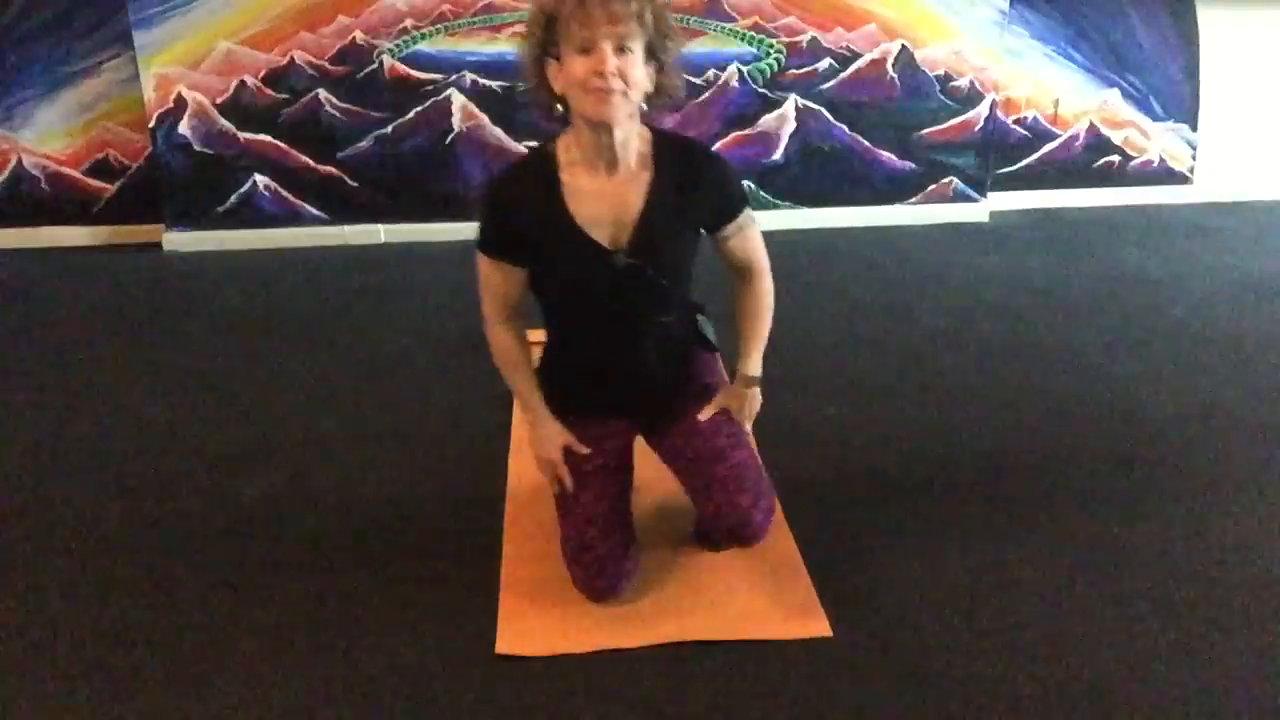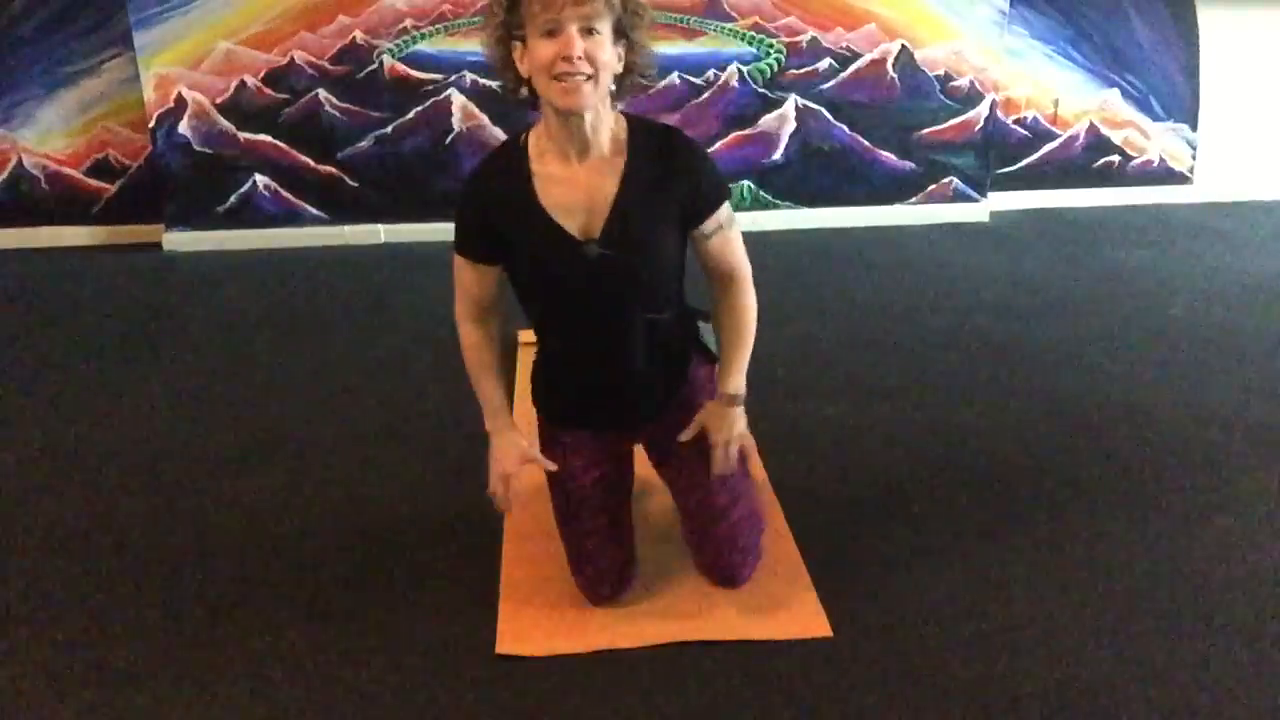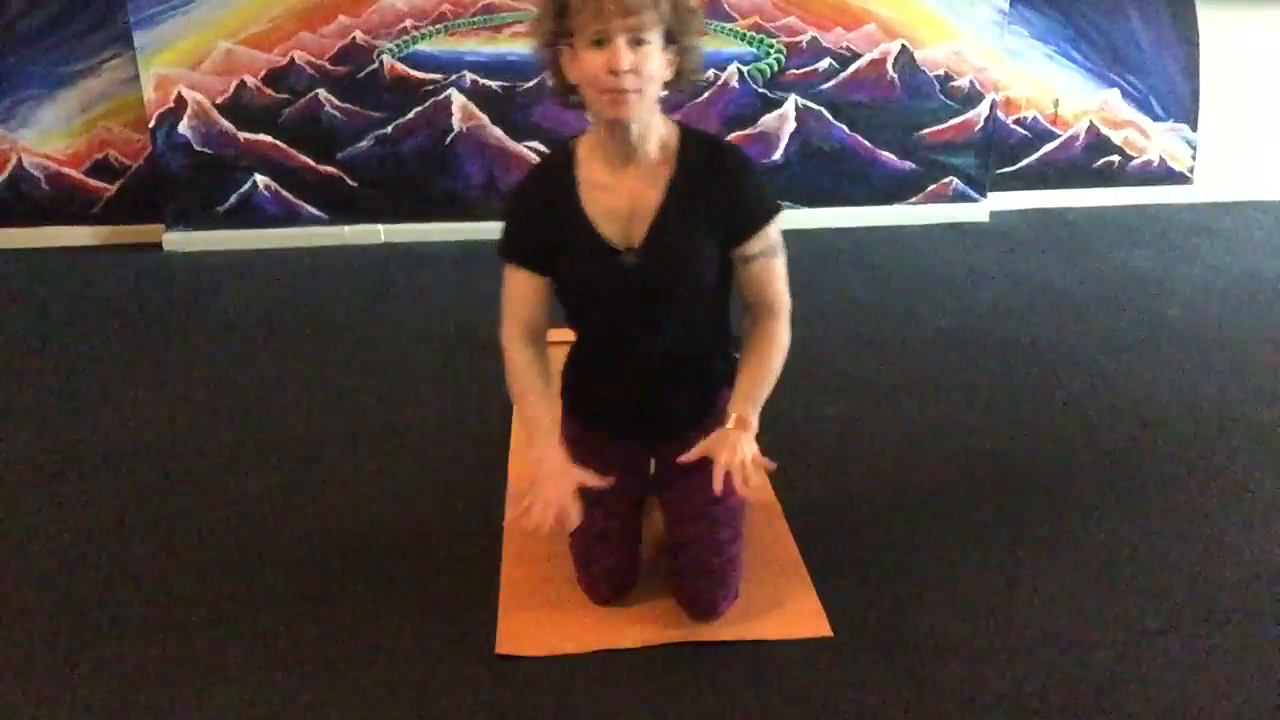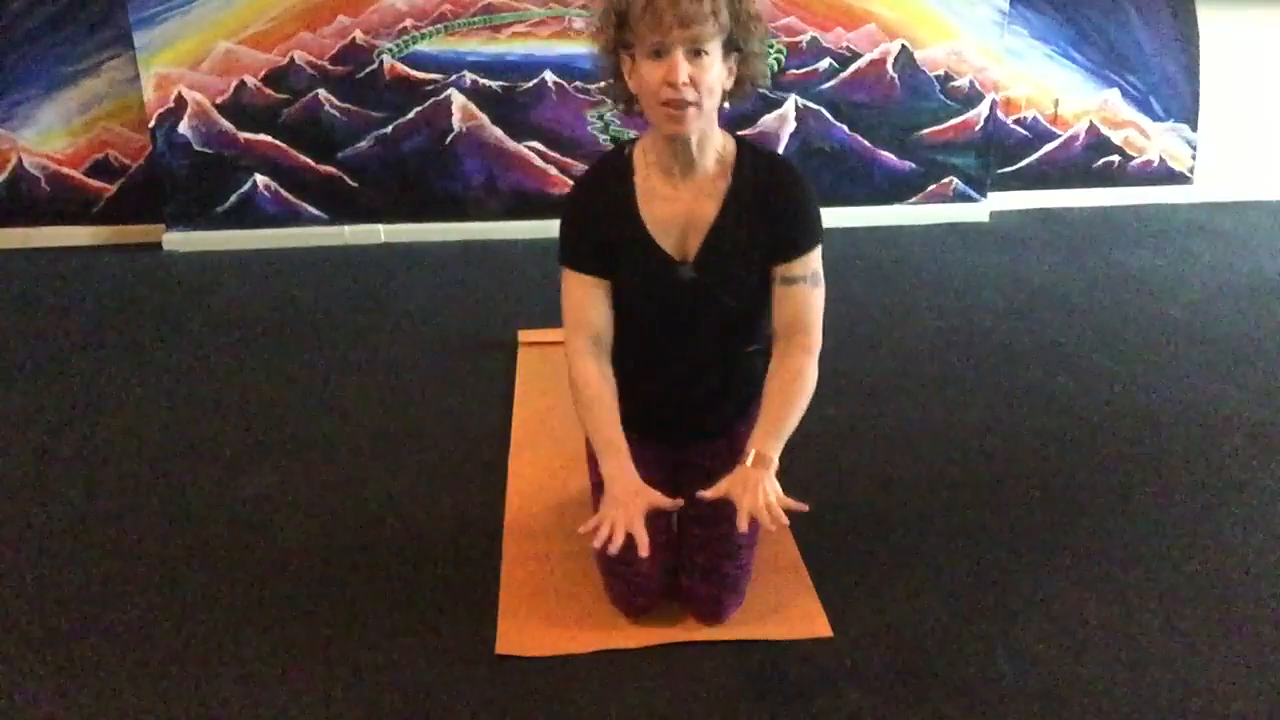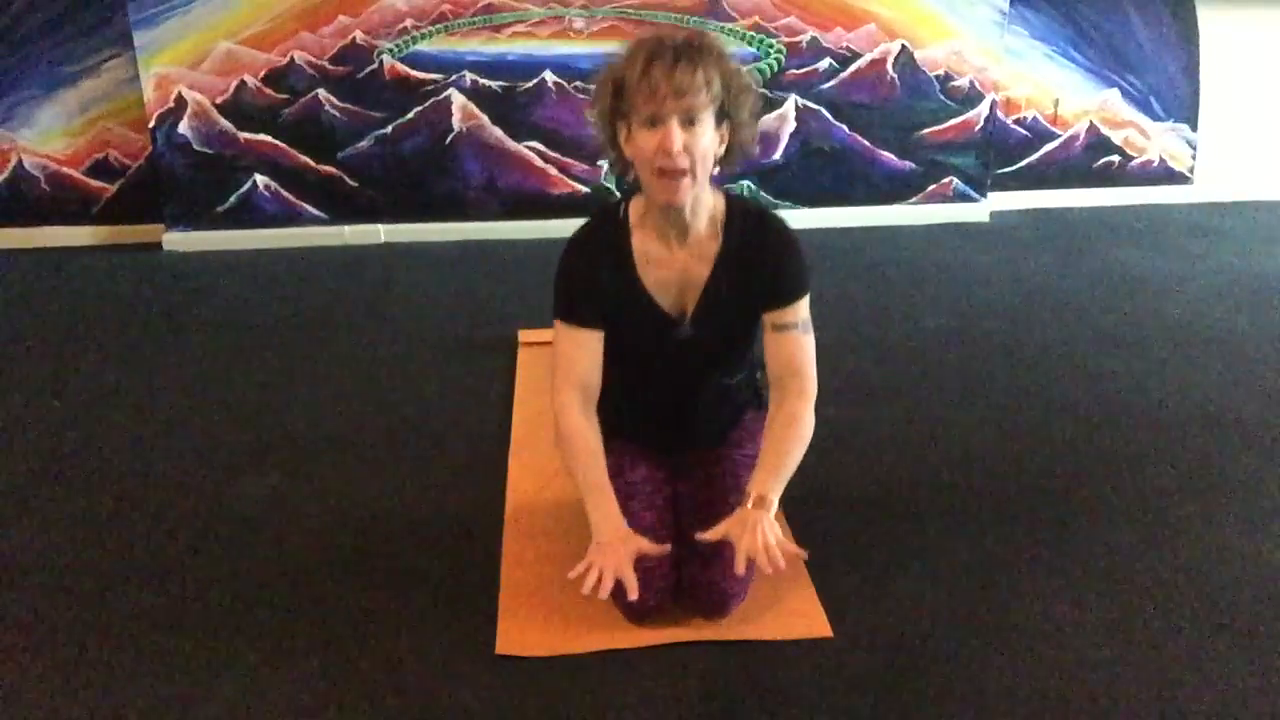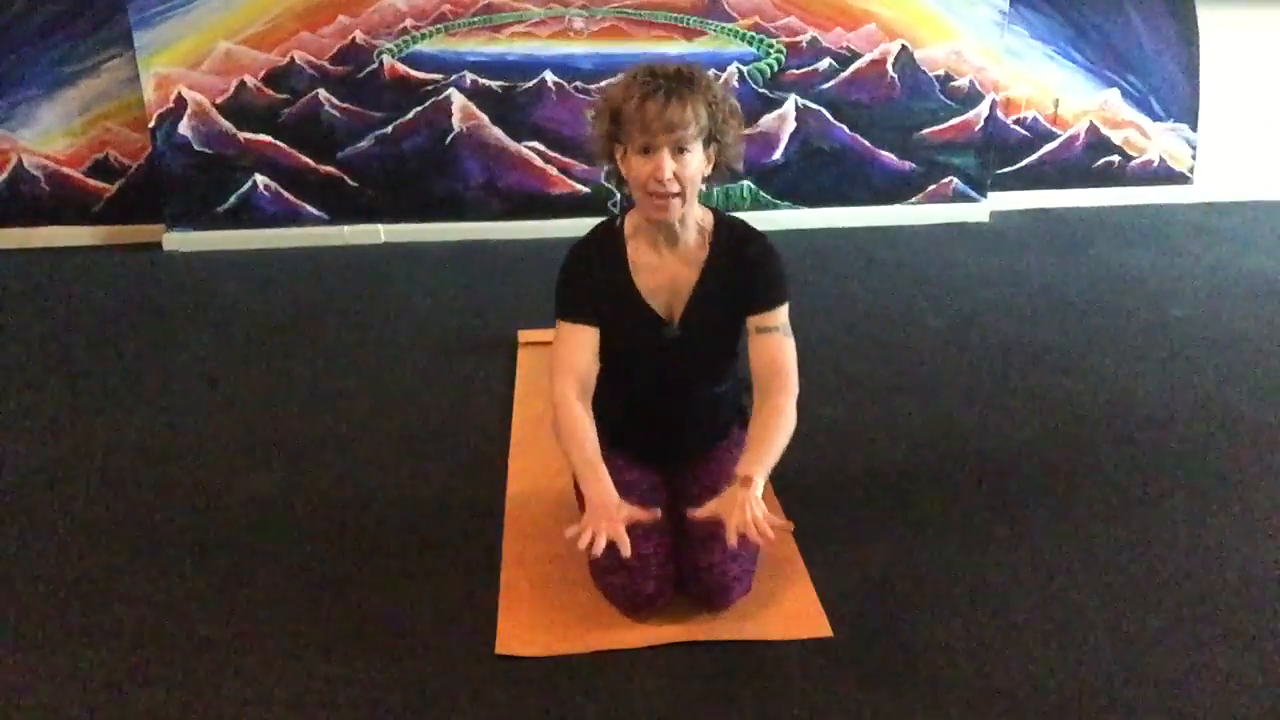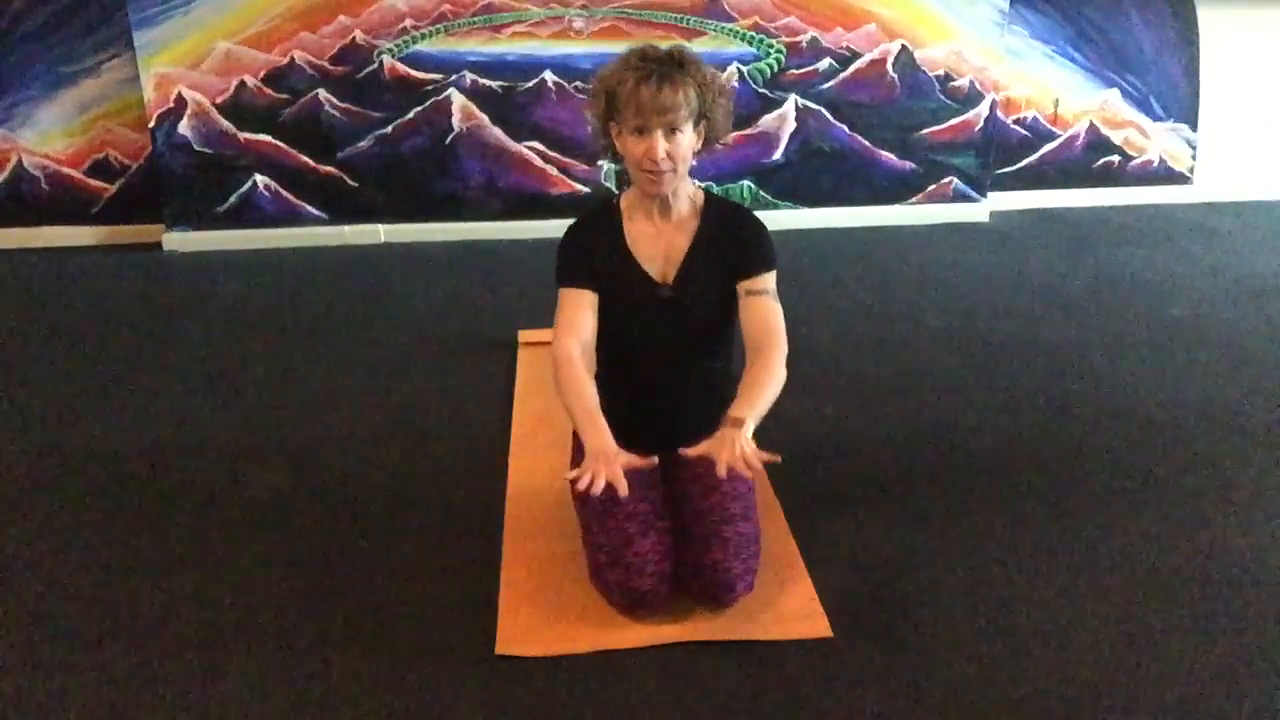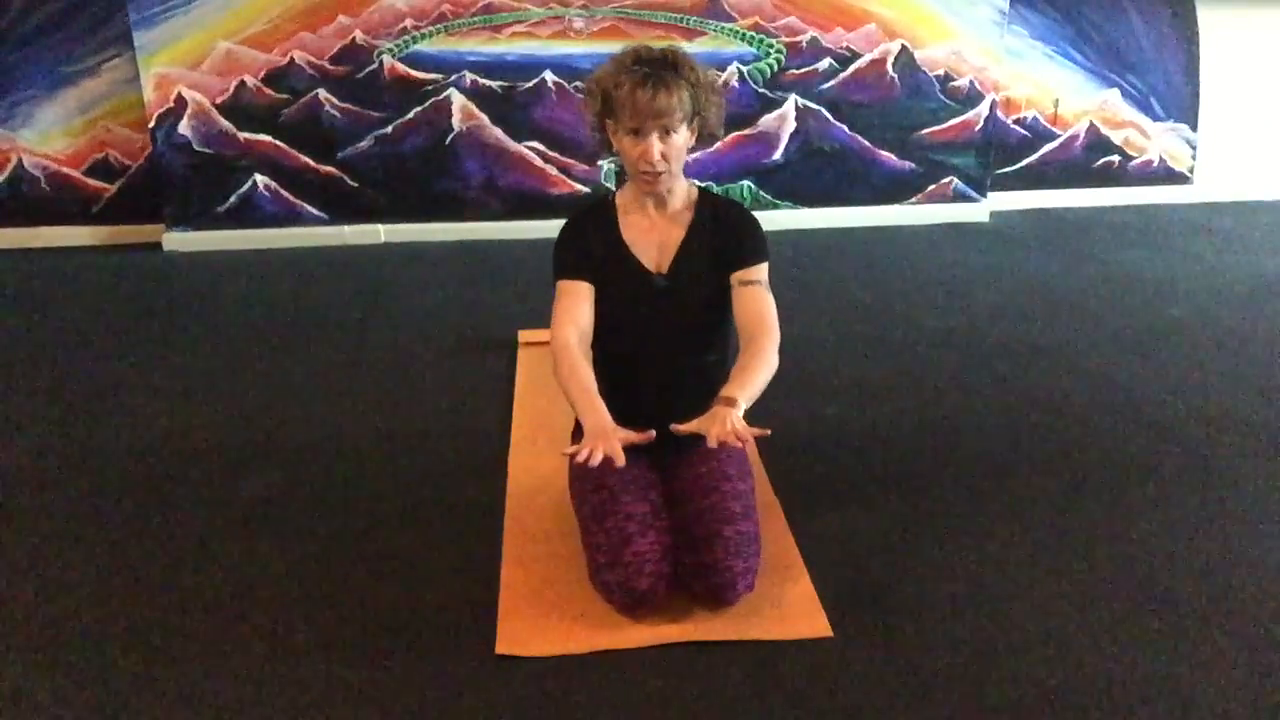
dt=0.3s
person 1, frame 1
left shoulder: (696, 171)
right shoulder: (518, 192)
left elbow: (753, 270)
right elbow: (500, 316)
left wrist: (747, 375)
right wrist: (538, 416)
left hip: (680, 374)
right hip: (578, 398)
left knee: (745, 519)
right knee: (603, 580)
left ankle: (707, 520)
right ankle: (609, 474)
person 1, frame 2
left shoulder: (673, 160)
right shoulder: (493, 186)
left elbow: (733, 279)
right elbow: (475, 317)
left wrist: (730, 395)
right wrist: (500, 426)
left hip: (677, 384)
right hip: (572, 408)
left knee: (733, 566)
right knee: (605, 584)
left ankle: (695, 478)
right ankle: (614, 481)
person 1, frame 3
left shoulder: (724, 174)
right shoulder: (542, 192)
left elbow: (771, 316)
right elbow: (522, 336)
left wrist: (740, 425)
right wrist: (548, 452)
left hip: (703, 411)
right hip: (599, 417)
left knee: (708, 599)
right knee: (606, 587)
left ankle: (670, 492)
right ankle: (634, 496)
person 1, frame 4
left shoulder: (778, 188)
right shoulder: (597, 194)
left elbow: (799, 346)
right elbow: (587, 349)
left wrist: (761, 461)
right wrist: (619, 474)
left hip: (733, 421)
right hip: (633, 421)
left knee: (713, 602)
right knee: (637, 595)
left ankle: (698, 515)
right ankle: (654, 494)
person 1, frame 5
left shoulder: (767, 244)
right shoulder: (592, 251)
left elbow: (796, 393)
right elbow: (574, 399)
left wrist: (760, 503)
right wrist: (607, 523)
left hip: (725, 428)
right hip: (629, 433)
left knee: (716, 594)
right knee: (643, 596)
left ankle: (693, 495)
right ankle: (655, 497)
person 1, frame 6
left shoulder: (749, 256)
right shoulder: (590, 261)
left elbow: (778, 389)
right elbow: (570, 391)
left wrist: (747, 483)
right wrist: (599, 494)
left hip: (714, 439)
right hip: (622, 445)
left knee: (719, 585)
right knee: (637, 590)
left ankle: (690, 504)
right ankle: (645, 502)
person 1, frame 7
left shoulder: (738, 231)
right shoulder: (589, 236)
left elbow: (770, 351)
right elbow: (571, 351)
left wrist: (737, 426)
right wrist: (598, 440)
left hip: (707, 435)
right hip: (620, 436)
left knee: (724, 582)
right knee: (637, 589)
left ankle: (679, 500)
right ankle: (643, 495)
person 1, frame 8
left shoulder: (732, 225)
right shoulder: (586, 231)
left elbow: (763, 339)
right elbow: (569, 340)
left wrist: (729, 406)
right wrist: (597, 420)
left hip: (703, 433)
right hip: (617, 430)
left knee: (724, 582)
right knee: (635, 588)
left ankle: (677, 496)
right ankle: (643, 494)
